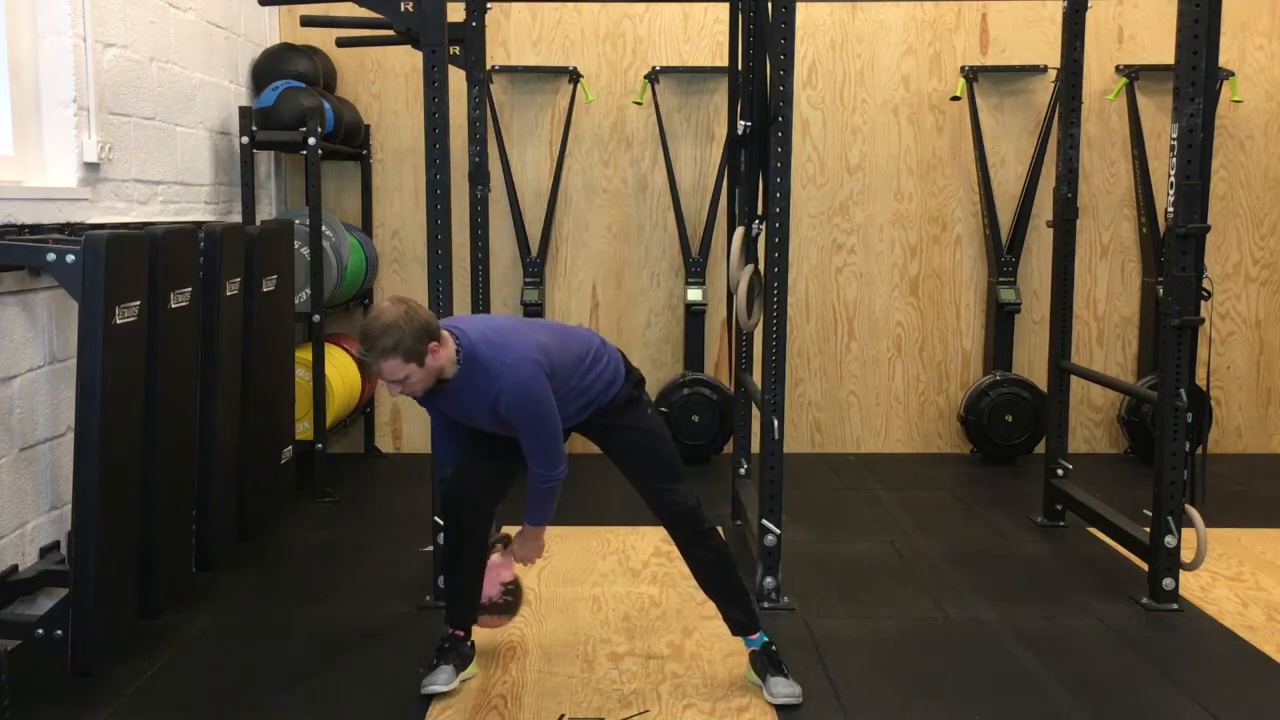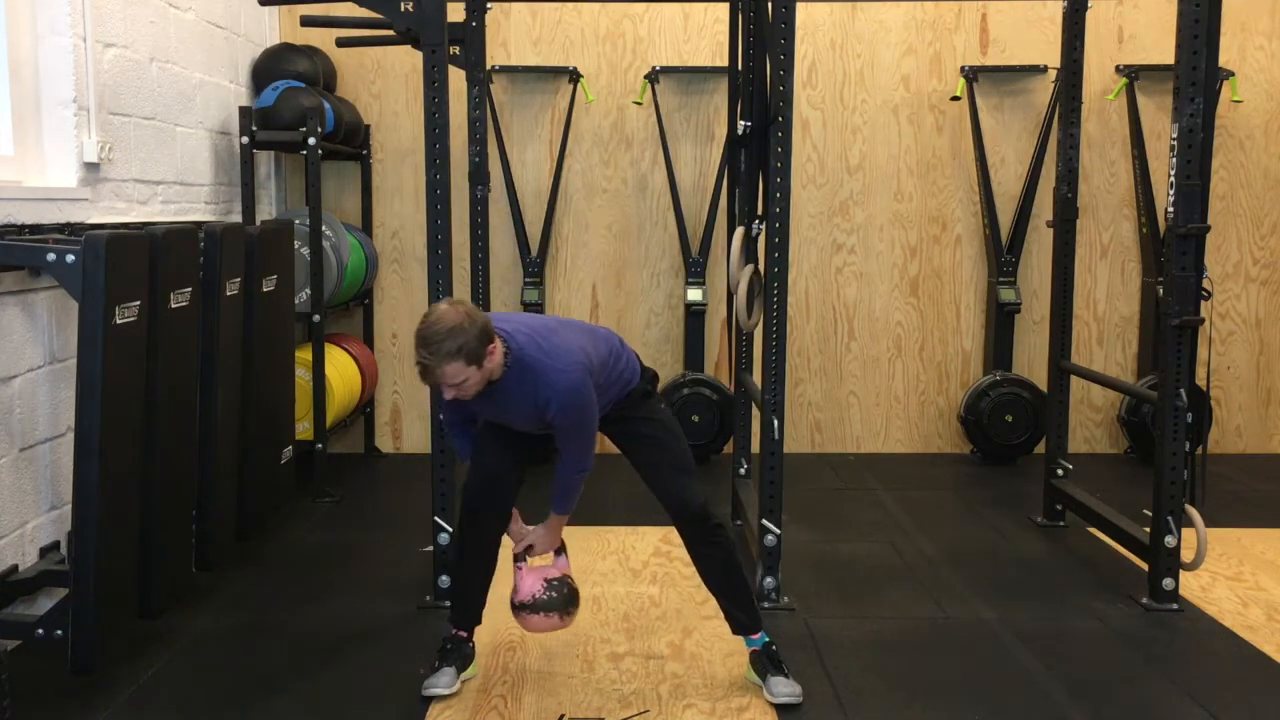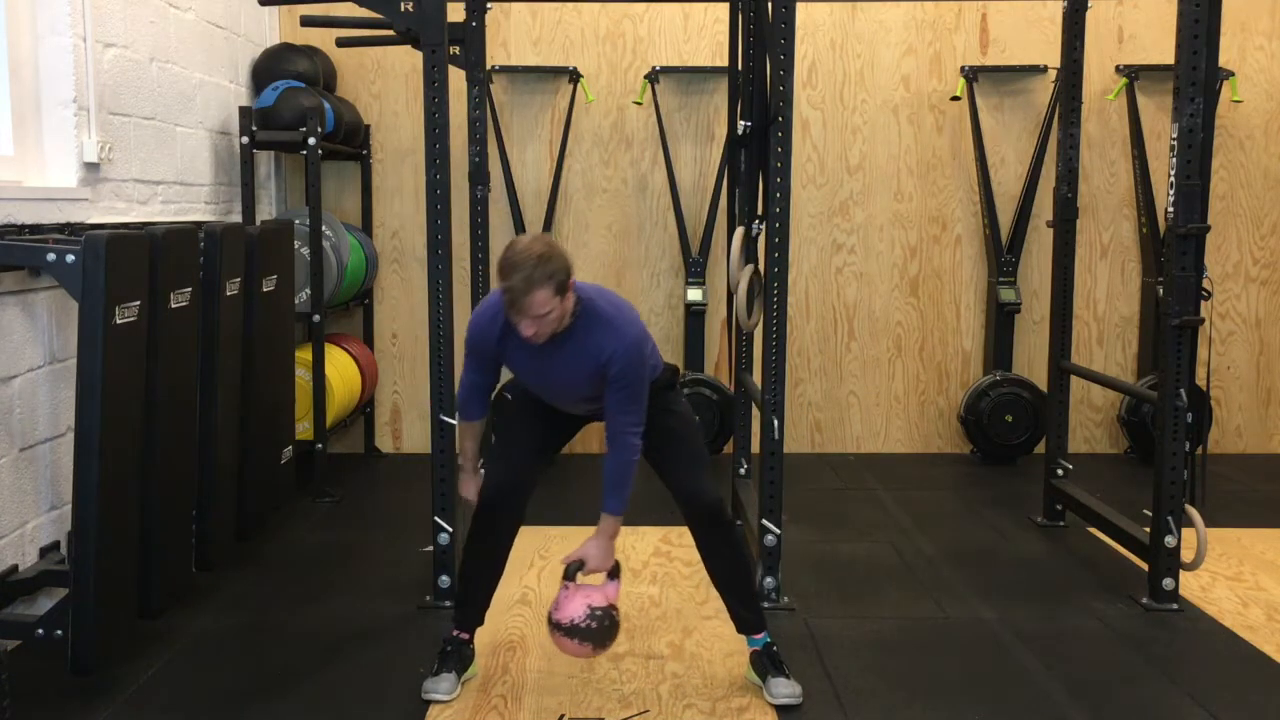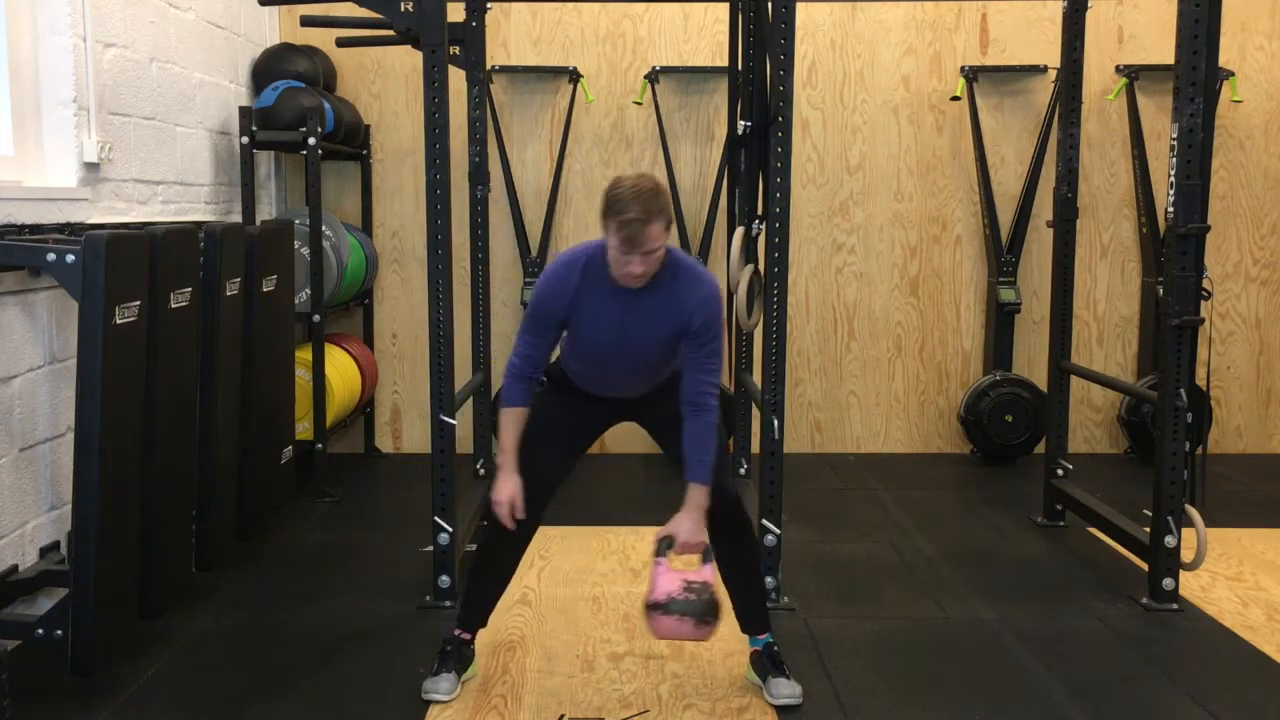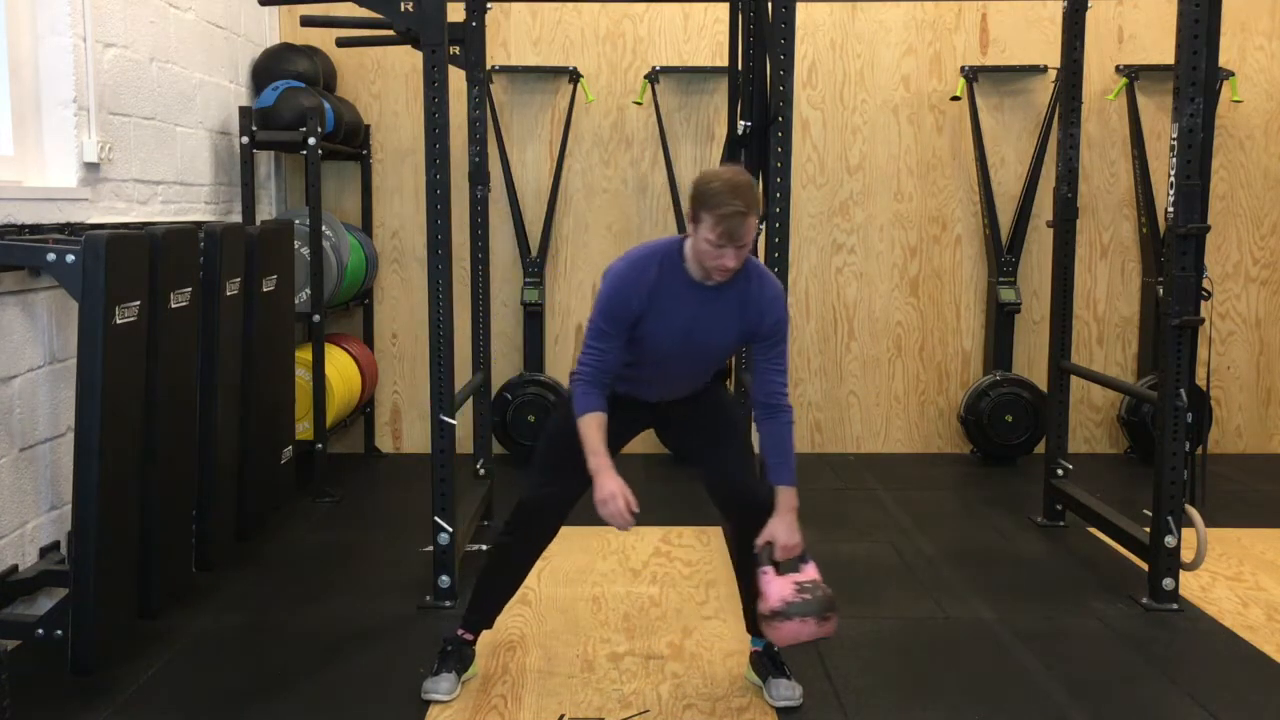
dt=0.3s
person 1, frame 1
left shoulder: (511, 373)
right shoulder: (426, 368)
left elbow: (547, 467)
right elbow: (450, 437)
left wrist: (532, 533)
right wrist: (467, 534)
left hip: (607, 396)
left knee: (679, 511)
right knee: (462, 500)
left ankle: (758, 646)
right ankle: (458, 641)
person 1, frame 2
left shoulder: (559, 374)
right shoulder: (454, 364)
left elbow: (574, 460)
right elbow: (461, 430)
left wrist: (552, 525)
right wrist: (499, 502)
left hip: (621, 394)
left knee: (690, 508)
right knee: (480, 502)
left ankle: (760, 646)
right ankle: (459, 640)
person 1, frame 3
left shoulder: (620, 331)
right shoulder: (489, 320)
left elbow: (625, 441)
right elbow: (474, 394)
left wrist: (605, 536)
right wrist: (468, 468)
left hip: (645, 395)
right hip: (543, 400)
left knee: (704, 504)
right knee: (498, 498)
left ankle: (761, 646)
right ankle: (460, 642)
person 1, frame 4
left shoulder: (697, 292)
right shoulder: (565, 275)
left elbow: (701, 403)
right elbow: (523, 371)
left wrist: (695, 508)
right wrist: (507, 467)
left hip: (667, 390)
right hip: (579, 390)
left knee: (725, 505)
right knee: (514, 505)
left ankle: (762, 646)
right ankle: (461, 641)
person 1, frame 5
left shoulder: (764, 294)
right shoulder: (635, 274)
left elbow: (772, 404)
right elbow: (590, 379)
left wrist: (785, 509)
right wrist: (602, 472)
left hip: (696, 398)
right hip: (615, 393)
left knee: (750, 505)
right knee: (539, 508)
left ankle: (763, 649)
right ankle: (464, 641)
